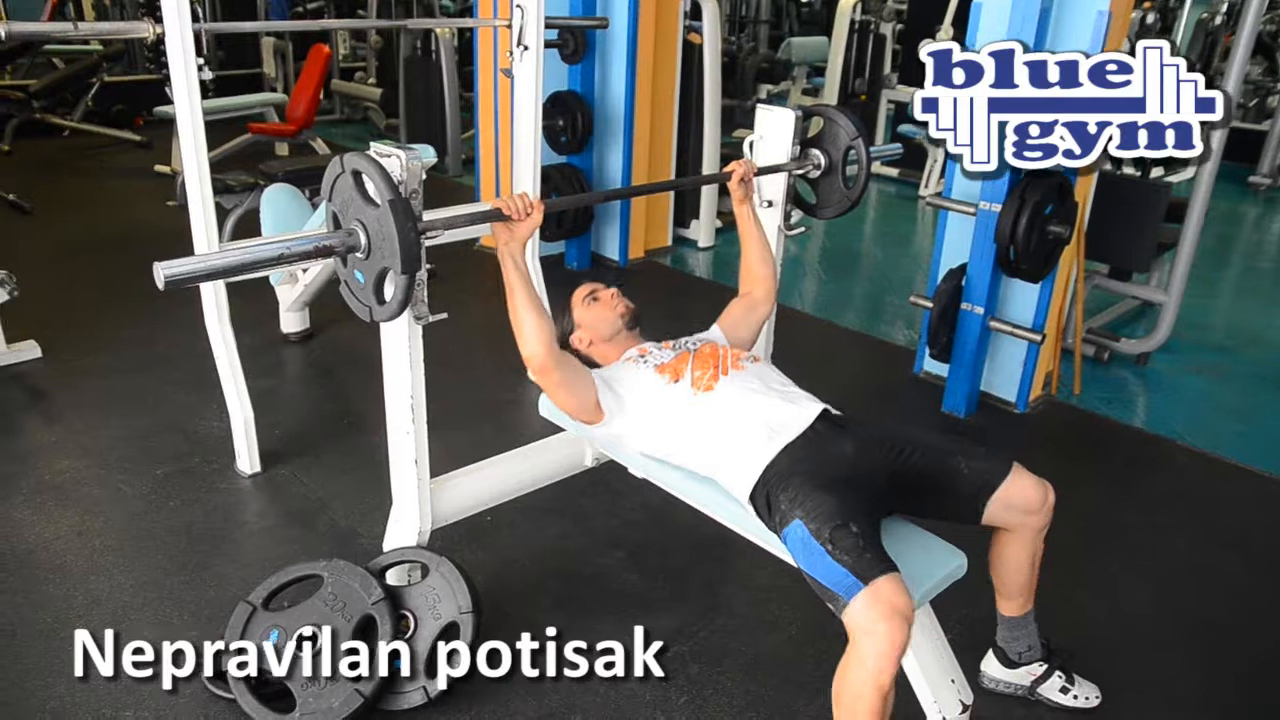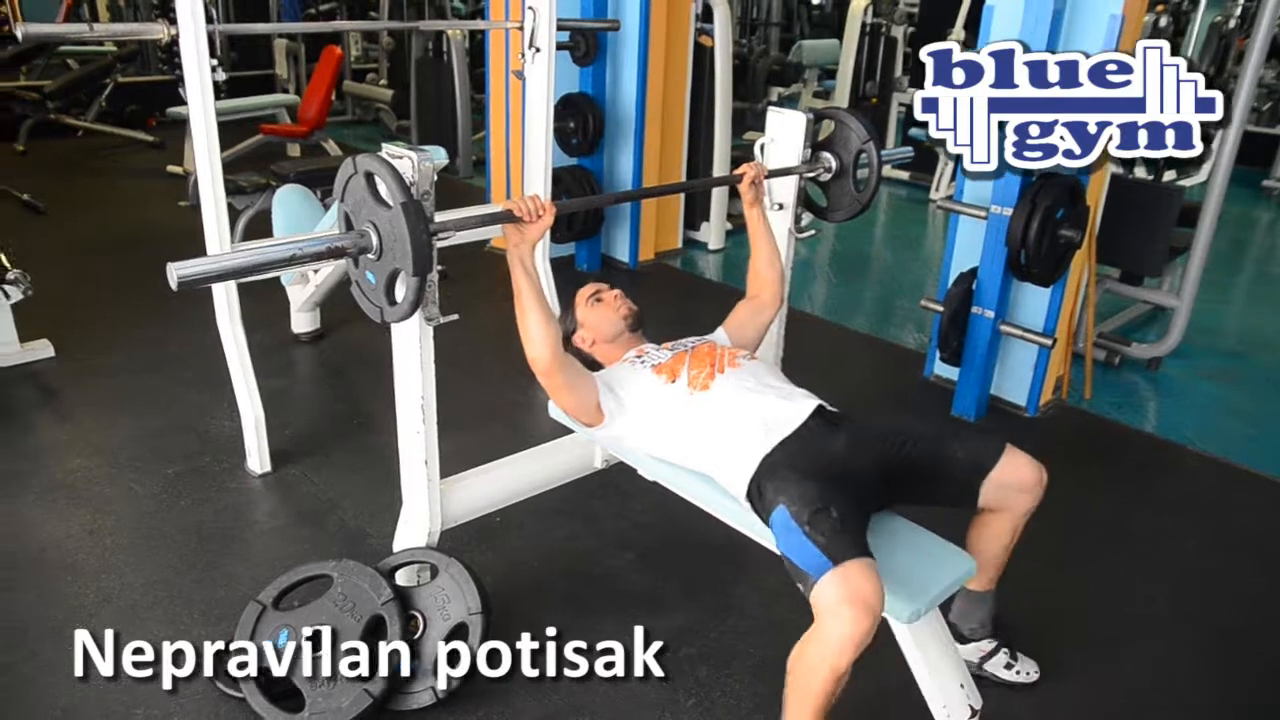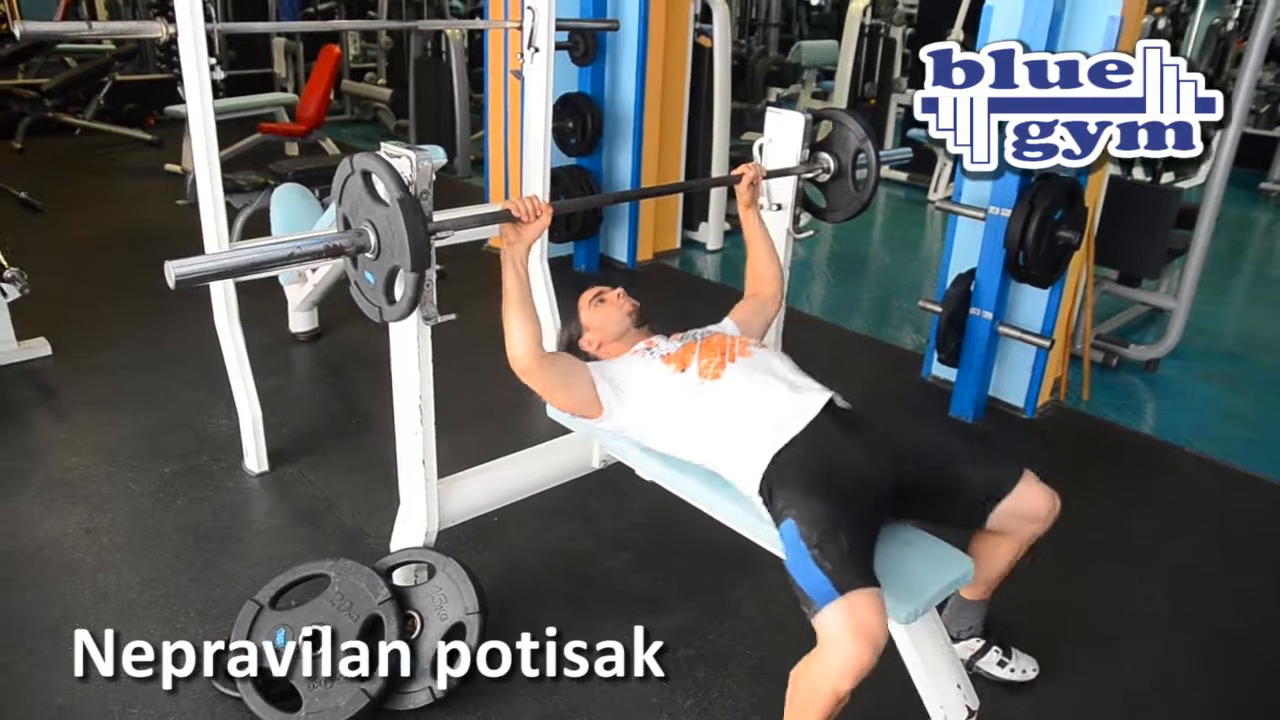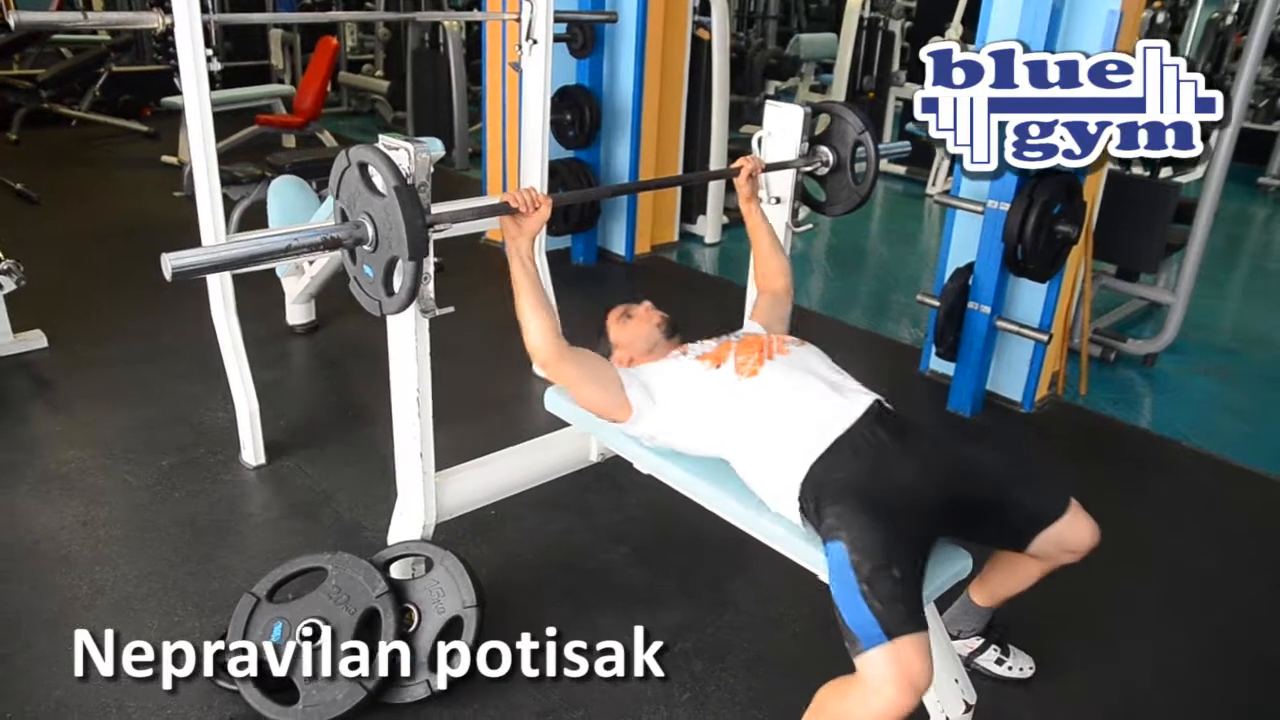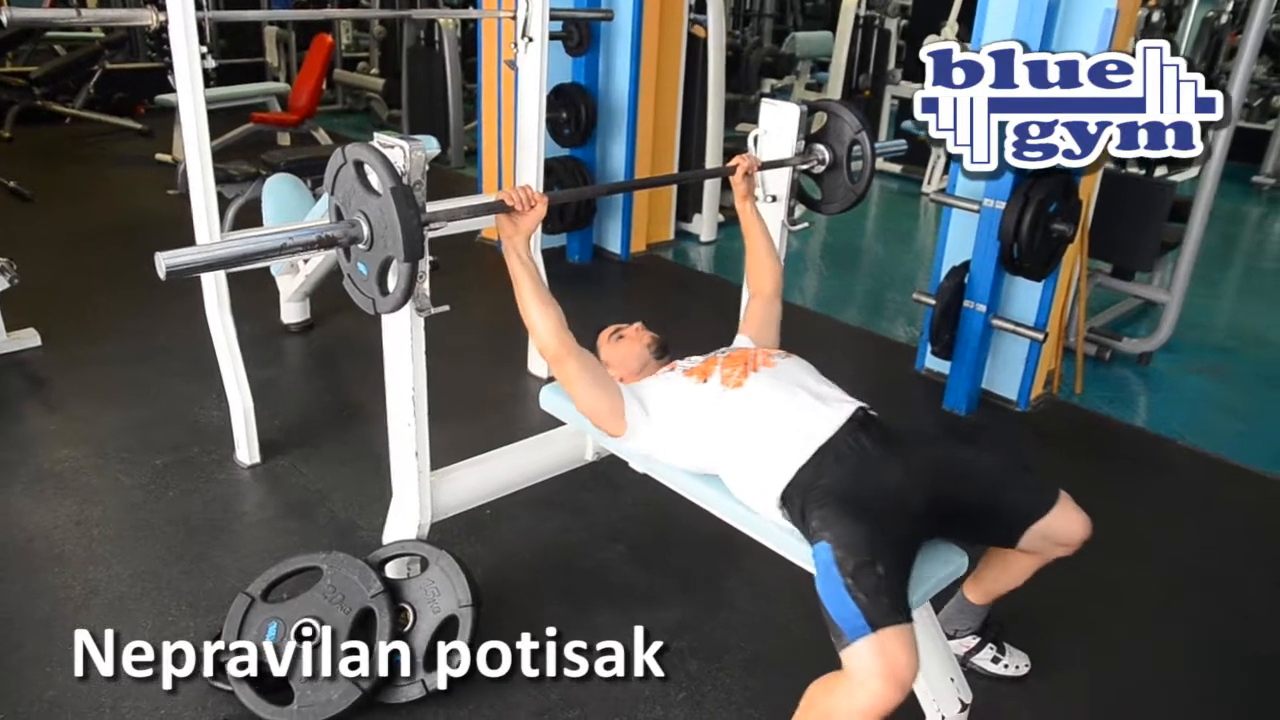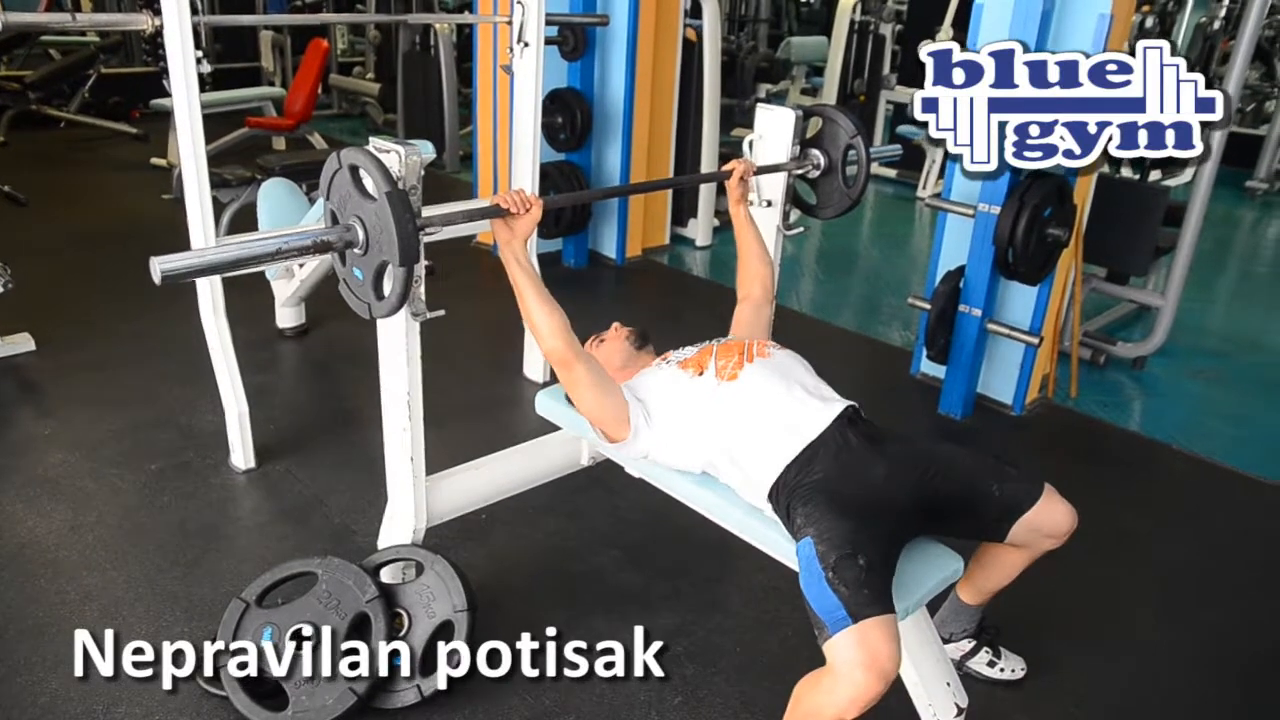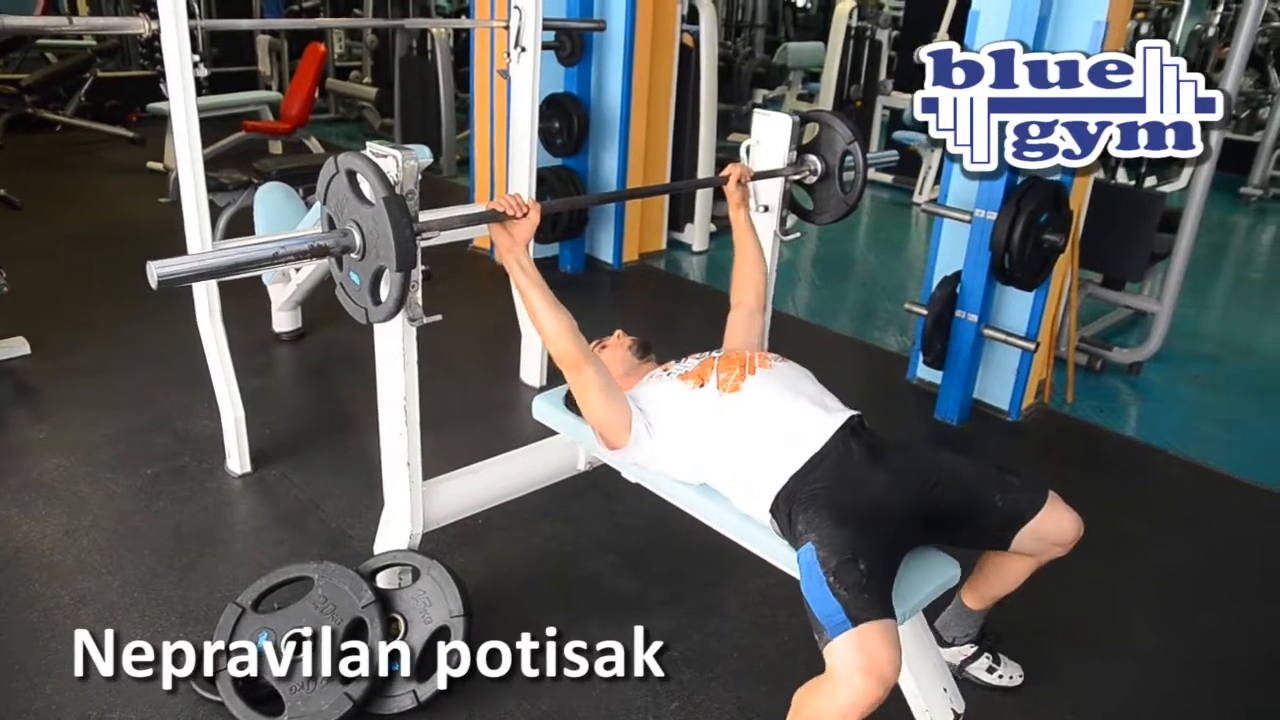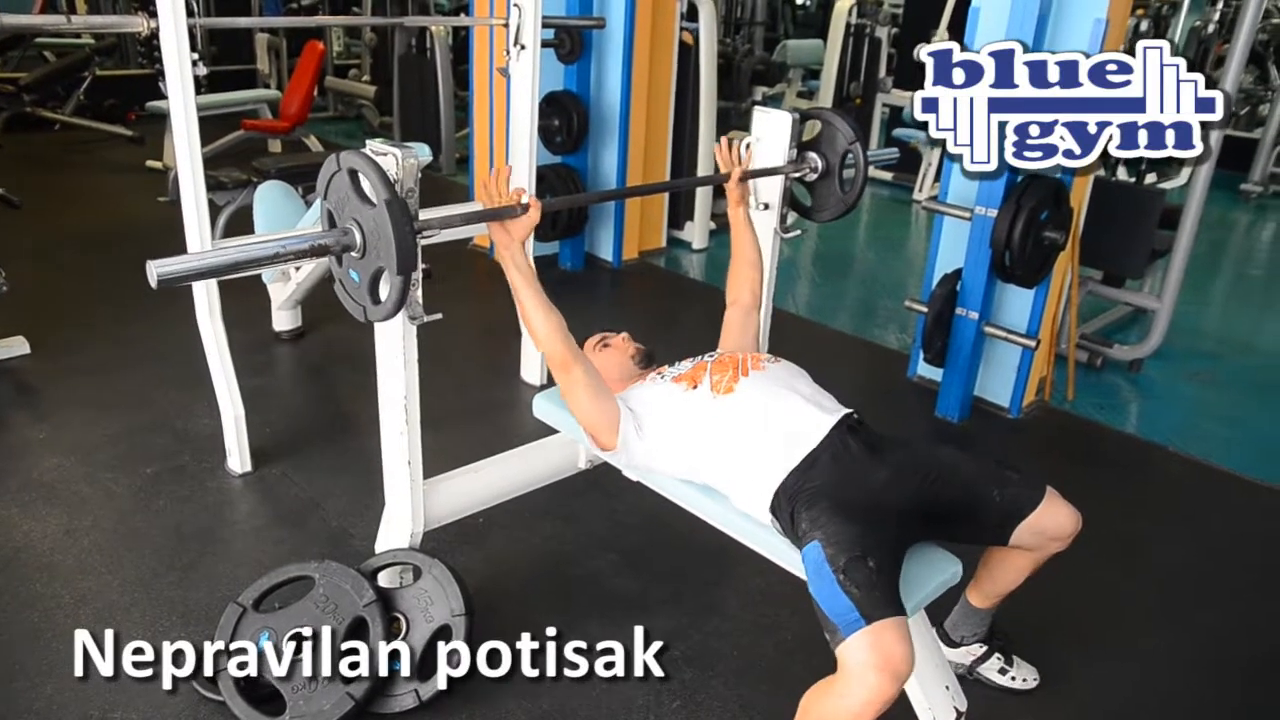
dt=0.3s
person 1, frame 1
left shoulder: (700, 342)
right shoulder: (607, 392)
left elbow: (759, 294)
right elbow: (543, 361)
left wrist: (742, 203)
right wrist: (511, 250)
left hip: (842, 433)
right hip: (786, 474)
left knee: (1032, 499)
right knee: (888, 620)
left ankle: (1017, 659)
person 1, frame 2
left shoulder: (704, 345)
right shoulder: (608, 395)
left elbow: (767, 295)
right elbow: (546, 362)
left wrist: (753, 205)
right wrist: (520, 250)
left hip: (837, 429)
right hip: (780, 467)
left knee: (1023, 478)
right knee: (854, 610)
left ankle: (969, 630)
person 1, frame 3
left shoulder: (710, 336)
right shoulder: (614, 383)
left elbow: (769, 291)
right elbow: (529, 362)
left wrist: (747, 206)
right wrist: (515, 250)
left hip: (851, 432)
right hip: (794, 468)
left knee: (1035, 507)
right knee: (856, 643)
left ankle: (959, 630)
person 1, frame 4
left shoulder: (738, 342)
right shoulder: (644, 391)
left elbow: (778, 287)
right elbow: (549, 354)
left wrist: (749, 200)
right wrist: (520, 245)
left hip: (899, 439)
right hip: (837, 477)
left knee: (1074, 534)
left ankle: (964, 627)
person 1, frame 5
left shoulder: (732, 358)
right shoulder: (637, 409)
left elbow: (767, 290)
right elbow: (560, 351)
left wrist: (744, 200)
right wrist: (516, 242)
left hip: (883, 445)
right hip: (823, 483)
left knee: (1066, 528)
left ankle: (958, 626)
person 1, frame 6
left shoulder: (715, 357)
right shoulder: (632, 409)
left elbow: (757, 292)
right elbow: (563, 353)
left wrist: (738, 203)
right wrist: (512, 245)
left hip: (868, 442)
right hip: (811, 480)
left knee: (1053, 520)
right knee: (865, 669)
left ankle: (954, 628)
person 1, frame 7
left shoulder: (716, 362)
right shoulder: (631, 421)
left elbow: (749, 300)
right elbow: (569, 357)
left wrist: (738, 208)
right wrist: (513, 253)
left hip: (869, 451)
right hip: (811, 491)
left knee: (1058, 528)
left ankle: (956, 636)
person 1, frame 8
left shoulder: (714, 364)
right shoulder: (627, 420)
left elbow: (744, 298)
right elbow: (561, 358)
left wrist: (737, 202)
right wrist: (510, 248)
left hip: (868, 448)
right hip: (811, 490)
left knee: (1056, 524)
right knee: (880, 670)
left ankle: (963, 635)
